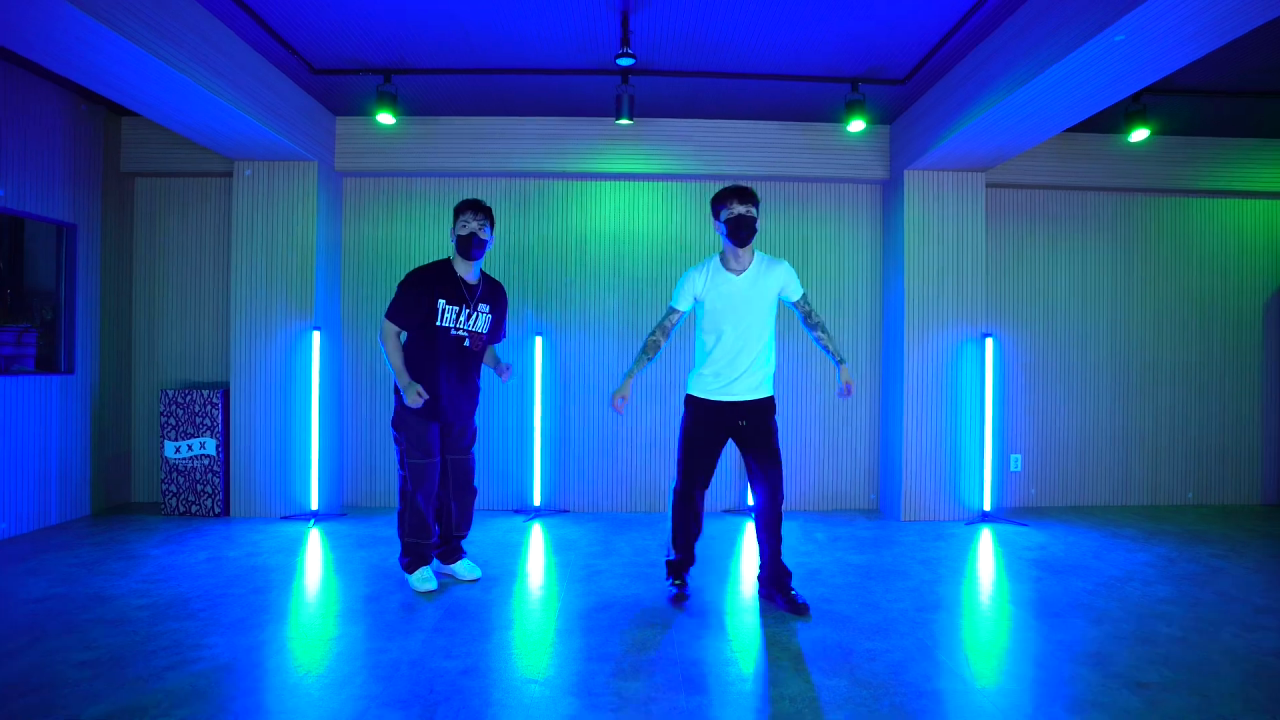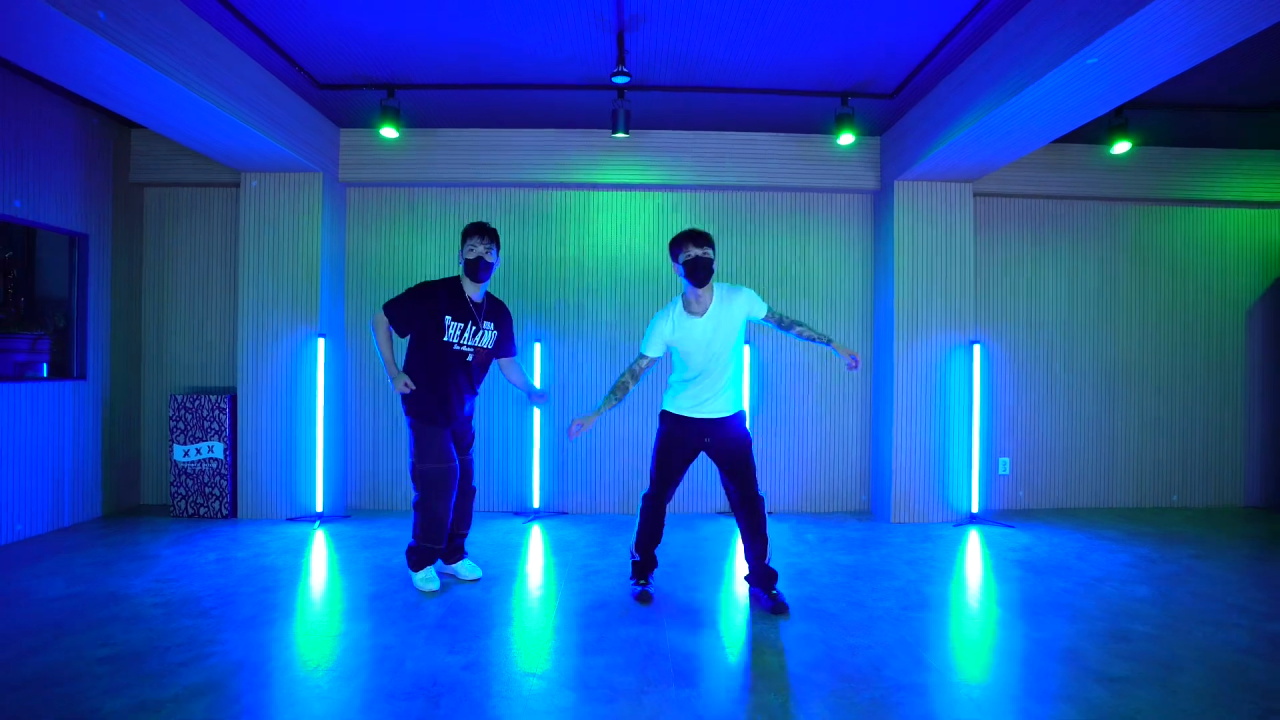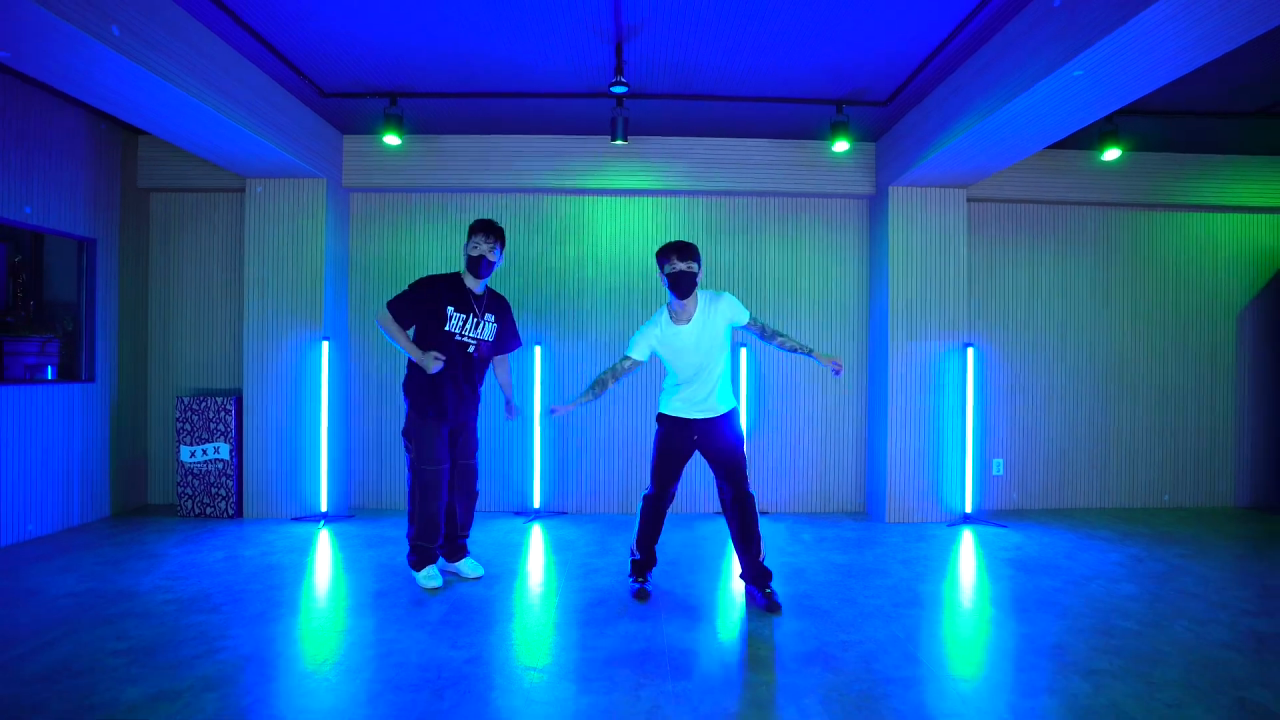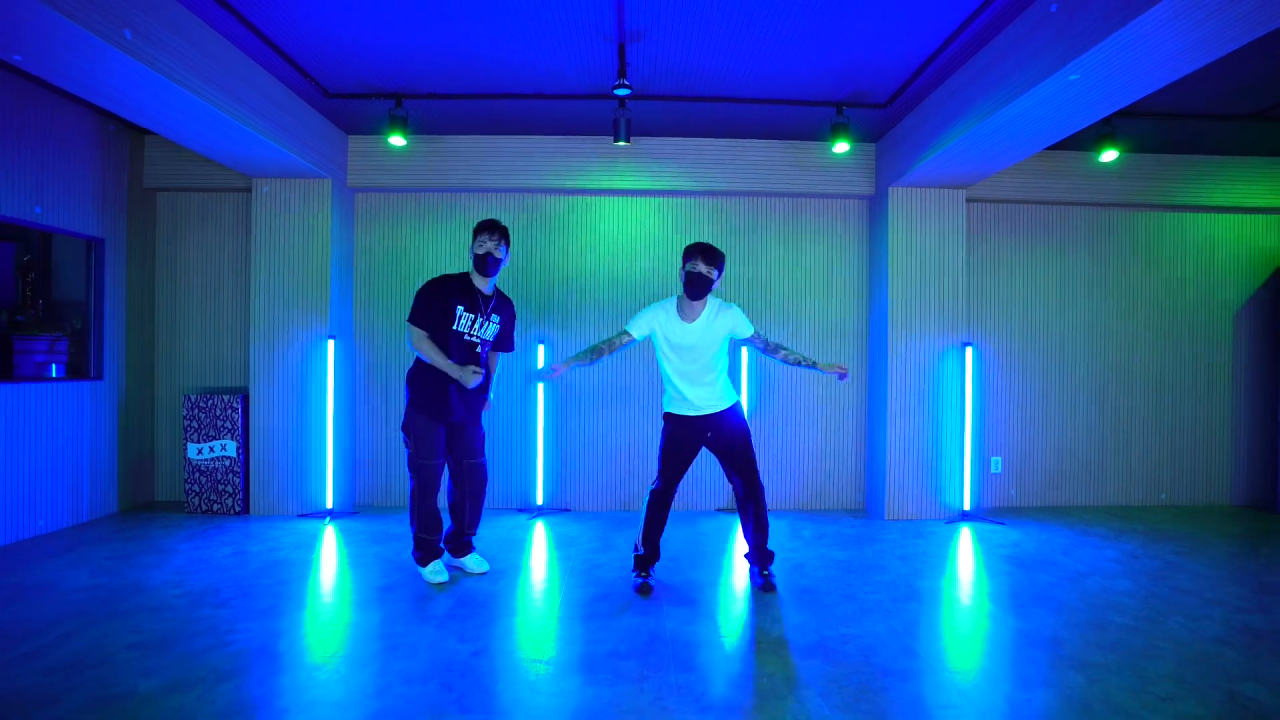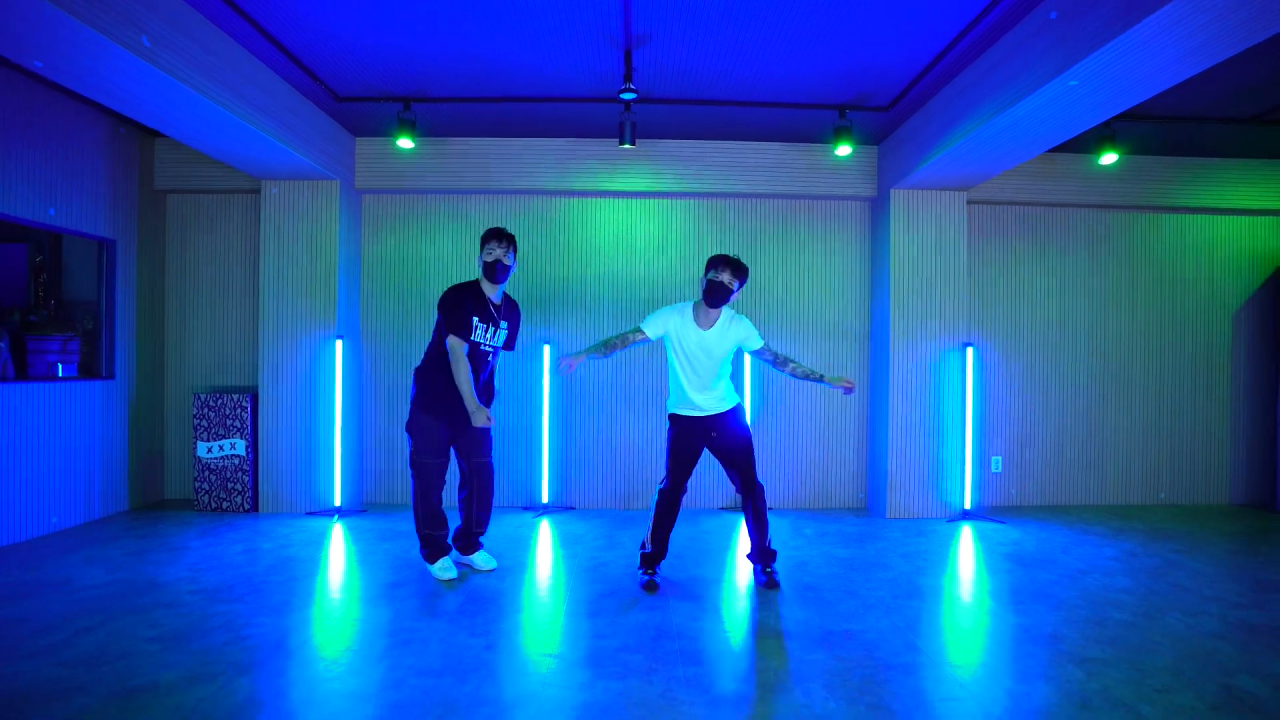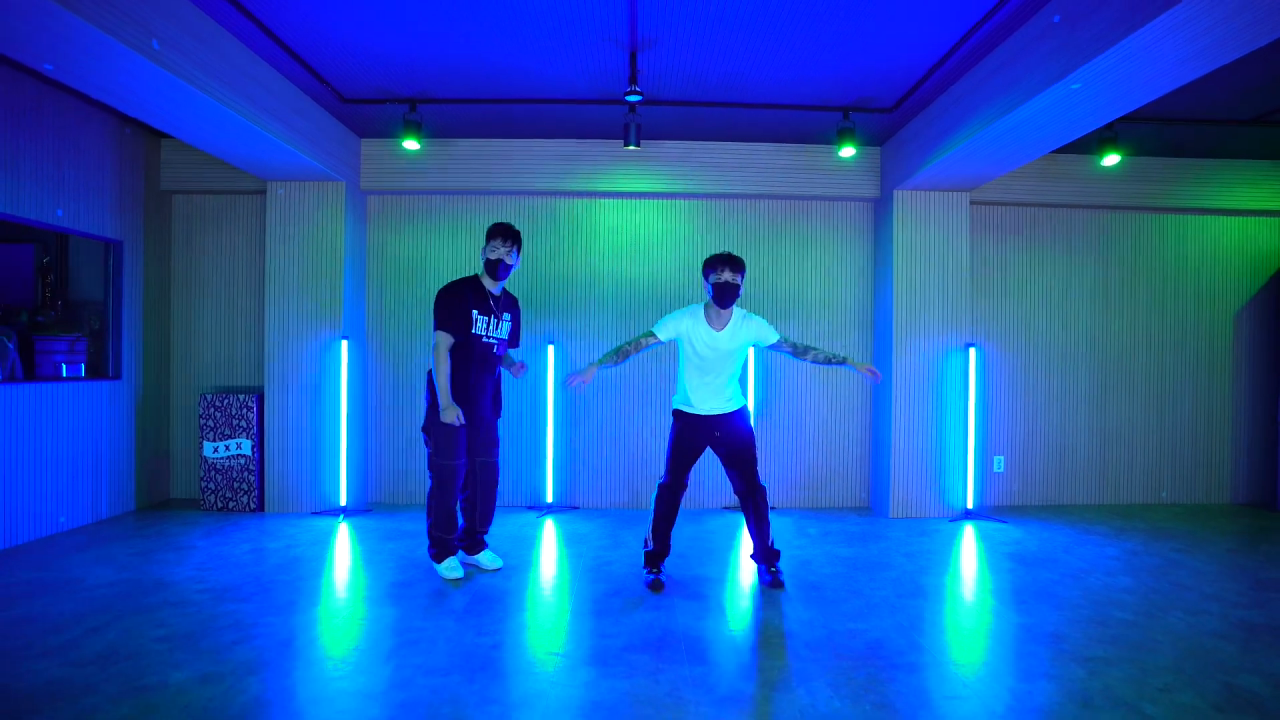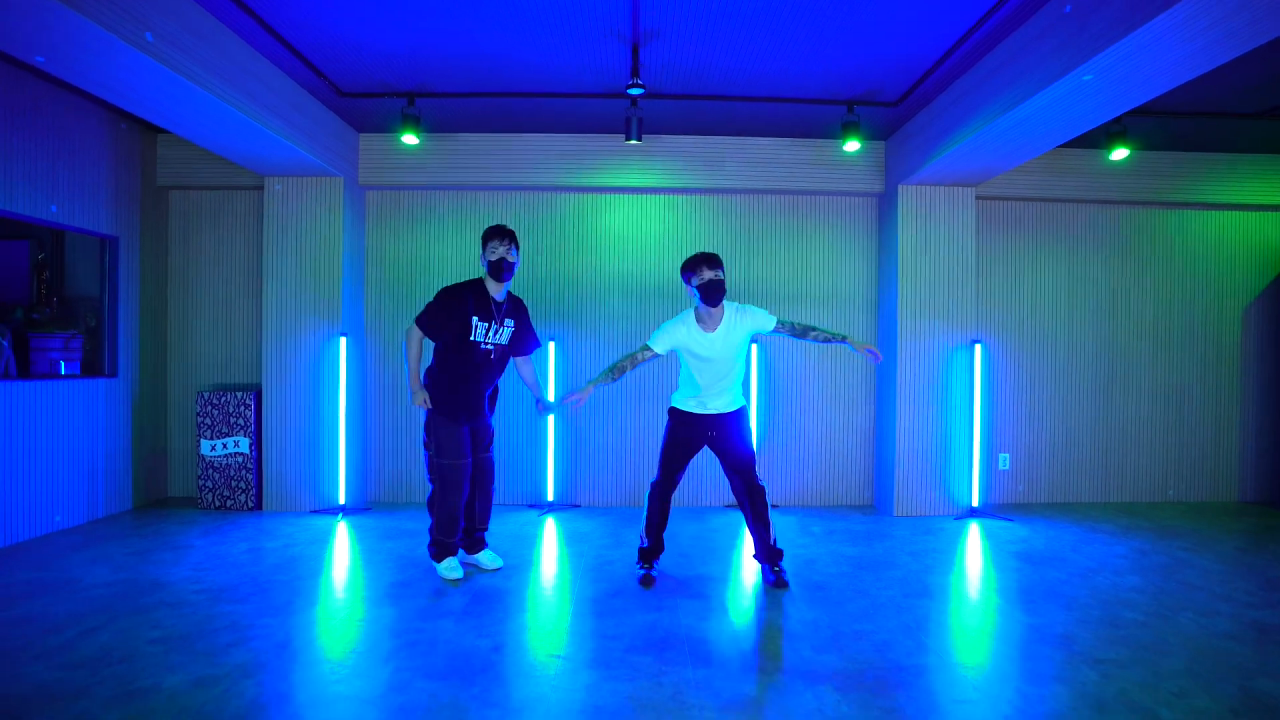
dt=0.2s
person 1, frame 1
left shoulder: (494, 292)
right shoulder: (422, 281)
right elbow: (389, 331)
left wrist: (500, 368)
right wrist: (406, 384)
left hip: (462, 404)
right hip: (420, 403)
left knee: (460, 481)
right knee: (419, 482)
left ankle: (450, 553)
right ankle: (416, 560)
person 1, frame 2
left shoulder: (498, 312)
right shoulder: (429, 295)
left elbow: (504, 360)
right elbow: (381, 320)
left wrist: (530, 389)
right wrist: (393, 372)
left hip: (461, 410)
right hip: (426, 408)
left knee: (461, 482)
right knee: (438, 483)
left ankle: (452, 554)
right ankle: (421, 559)
person 1, frame 3
left shoulder: (499, 307)
right shoulder: (433, 289)
left elbow: (500, 358)
right elbow: (387, 318)
left wrist: (510, 398)
right wrist: (418, 356)
left hip: (465, 408)
right hip: (426, 404)
left knee: (464, 482)
right knee: (429, 483)
left ankle: (454, 552)
right ankle: (422, 559)
person 1, frame 4
left shoulder: (504, 306)
right shoulder: (441, 288)
right elbow: (416, 337)
left wrist: (485, 393)
right wrist: (457, 372)
left hip: (467, 407)
right hip: (427, 402)
left knee: (472, 478)
right knee: (426, 478)
left ankle: (459, 547)
right ankle: (427, 554)
person 1, frame 5
left shoulder: (511, 310)
right shoulder: (457, 298)
right elbow: (457, 354)
left wrist: (486, 400)
right wrist: (474, 408)
left hip: (475, 407)
right hip: (433, 403)
left knee: (481, 477)
right knee: (429, 479)
left ankle: (468, 545)
right ankle: (435, 551)
person 1, frame 6
left shoulder: (510, 304)
right shoulder: (455, 293)
right elbow: (441, 348)
left wrist: (510, 365)
right wrist: (446, 403)
left hip: (484, 406)
right hip: (450, 405)
left knee: (484, 477)
right knee: (447, 478)
left ankle: (473, 545)
right ankle: (443, 551)
person 1, frame 7
left shoulder: (516, 309)
right shoulder: (455, 297)
left elbow: (521, 357)
right elbow: (415, 333)
left wrist: (540, 397)
right wrist: (415, 385)
left hip: (480, 407)
right hip: (445, 406)
left knee: (481, 476)
right knee: (451, 479)
left ankle: (472, 544)
right ankle: (443, 551)
person 2, frame 1
left shoulder: (778, 271)
right shoulder: (697, 277)
left elbow: (809, 316)
right elbow: (663, 330)
left wrist: (840, 362)
right wrist: (629, 379)
left hip: (757, 404)
right hip: (705, 402)
left knee: (769, 493)
right knee: (689, 488)
left ankle: (774, 581)
right ankle: (679, 571)
person 2, frame 2
left shoulder: (740, 299)
right shoulder: (666, 320)
left elbow: (784, 323)
right elbow: (636, 371)
left wrist: (833, 345)
right wrist: (596, 414)
left hip: (728, 420)
right hip: (679, 420)
left knee: (748, 500)
right knee: (657, 496)
left ankle: (761, 581)
right ankle: (641, 572)
person 2, frame 3
left shoulder: (723, 305)
right shoulder: (654, 328)
left elbow: (764, 332)
right elbow: (617, 371)
left wrist: (814, 355)
right wrist: (574, 404)
left hip: (721, 418)
right hip: (675, 421)
left knee: (739, 498)
right knee: (657, 496)
left ankle: (756, 579)
right ankle: (640, 569)
person 2, frame 4
left shoulder: (728, 315)
right shoulder: (657, 316)
left elbow: (767, 347)
right elbow: (613, 343)
left wrist: (819, 366)
right wrist: (567, 363)
left hip: (725, 414)
right hip: (681, 418)
left knee: (749, 486)
right knee: (663, 489)
left ankle: (760, 562)
right ankle: (644, 564)
person 2, frame 5
left shoulder: (739, 327)
right shoulder: (671, 317)
left elbow: (776, 359)
right elbow: (626, 339)
left wrist: (827, 380)
right wrist: (583, 355)
left hip: (728, 416)
right hip: (685, 418)
left knee: (751, 487)
right knee: (672, 489)
left ankle: (762, 560)
right ankle: (650, 562)
person 2, frame 6
left shoulder: (751, 325)
right shoulder: (683, 320)
left elbow: (795, 349)
right elbow: (637, 344)
left wrist: (848, 363)
right wrist: (596, 366)
left hip: (732, 417)
right hip: (689, 416)
left knee: (751, 487)
right knee: (671, 485)
left ankle: (766, 560)
right ankle: (654, 561)
person 2, frame 7
left shoulder: (746, 317)
right shoulder: (677, 329)
left elbow: (795, 329)
right elbow: (634, 358)
left wrist: (849, 341)
right wrist: (591, 387)
left hip: (731, 416)
right hip: (686, 416)
left knee: (749, 487)
right knee: (663, 484)
left ankle: (769, 560)
right ankle: (648, 558)
